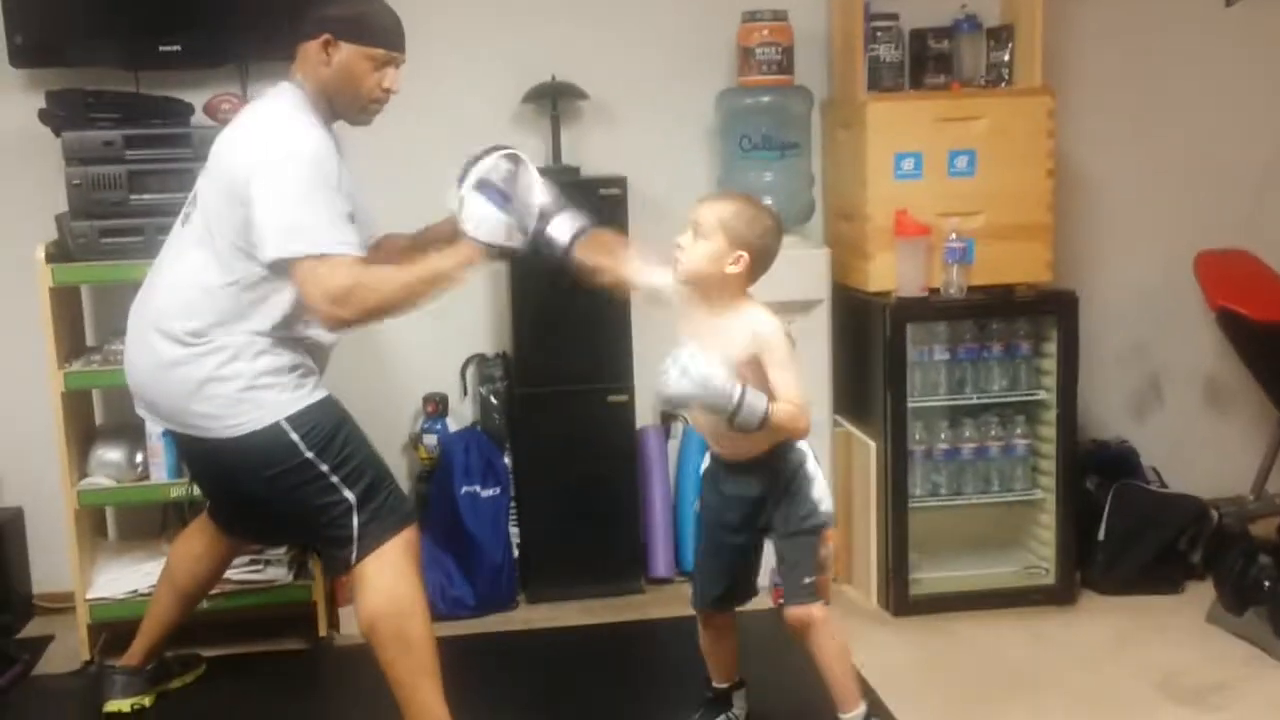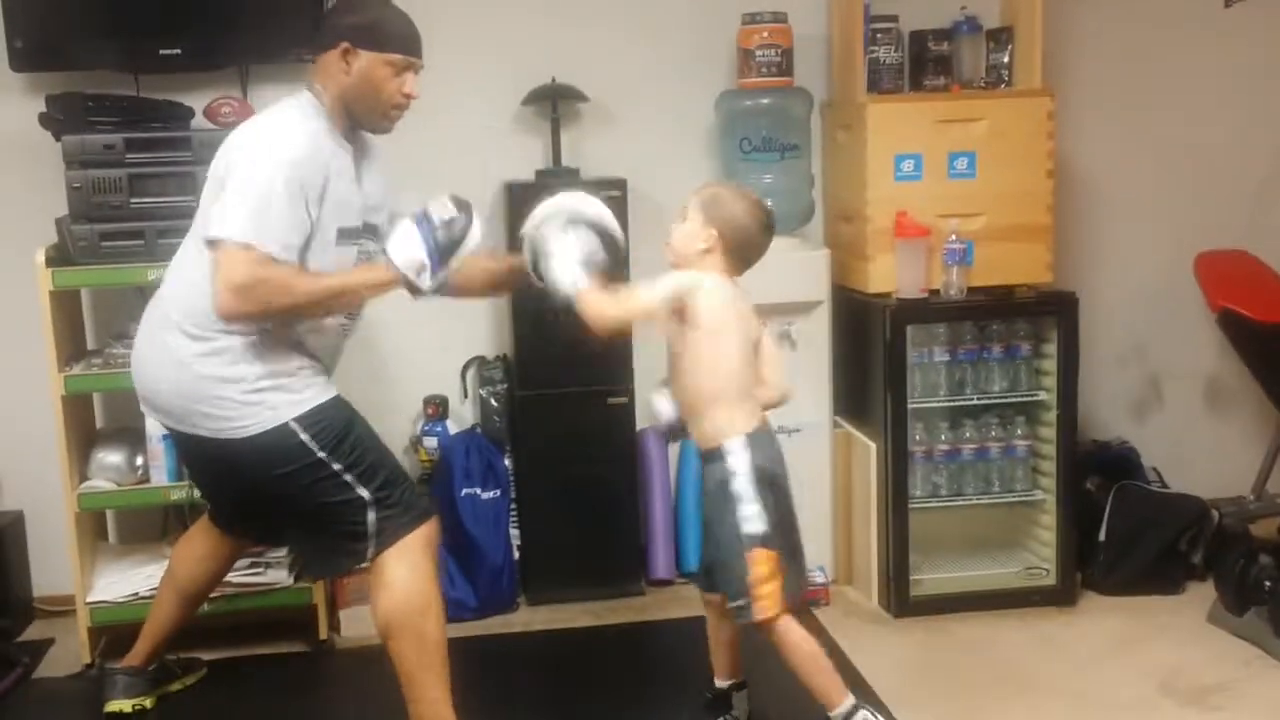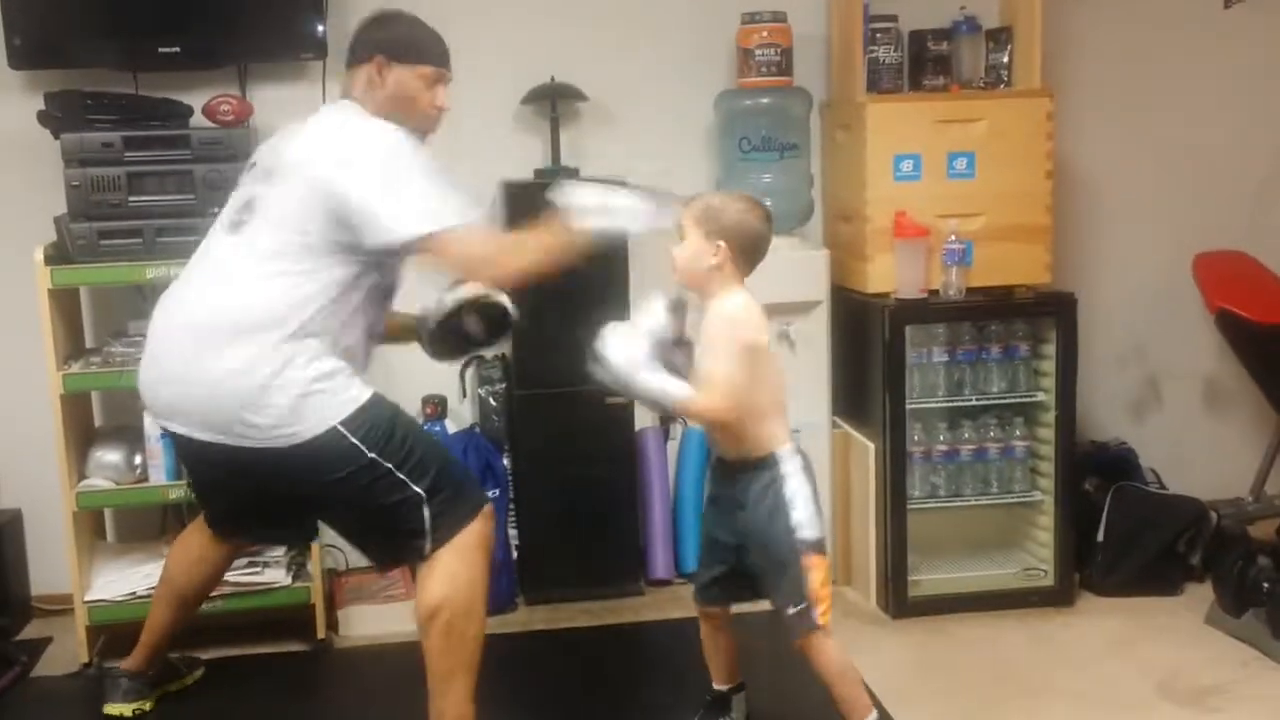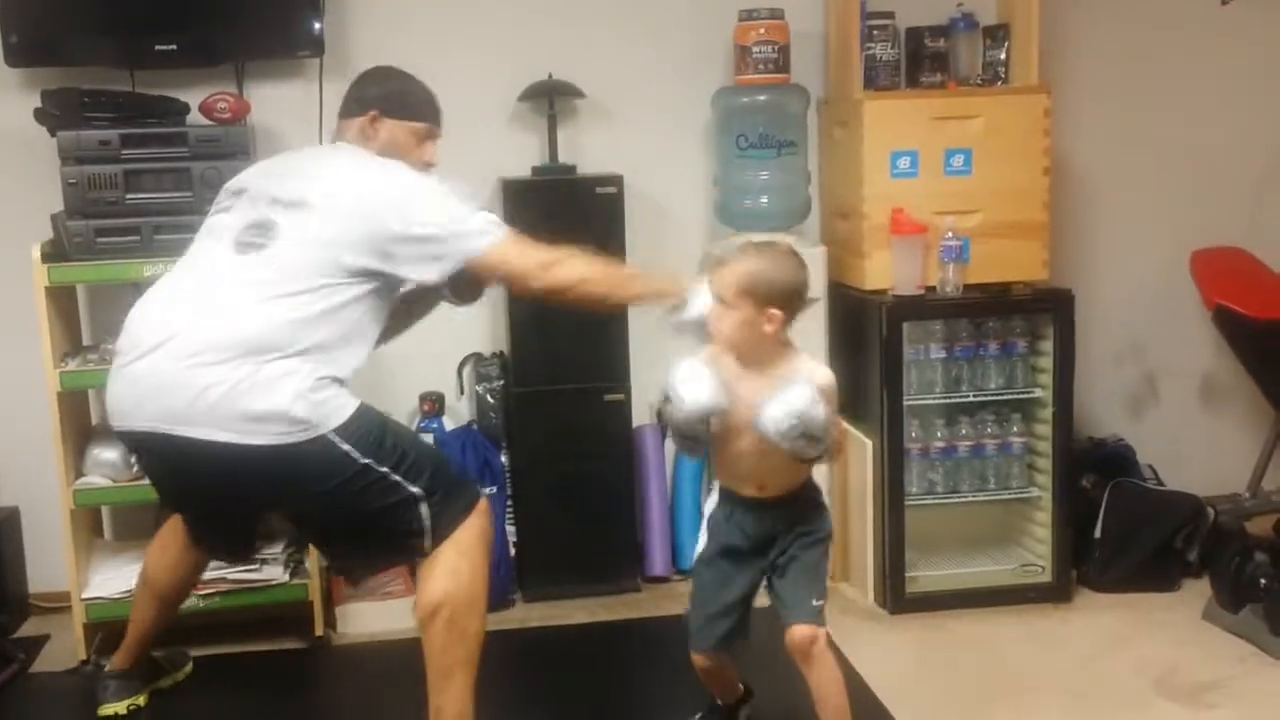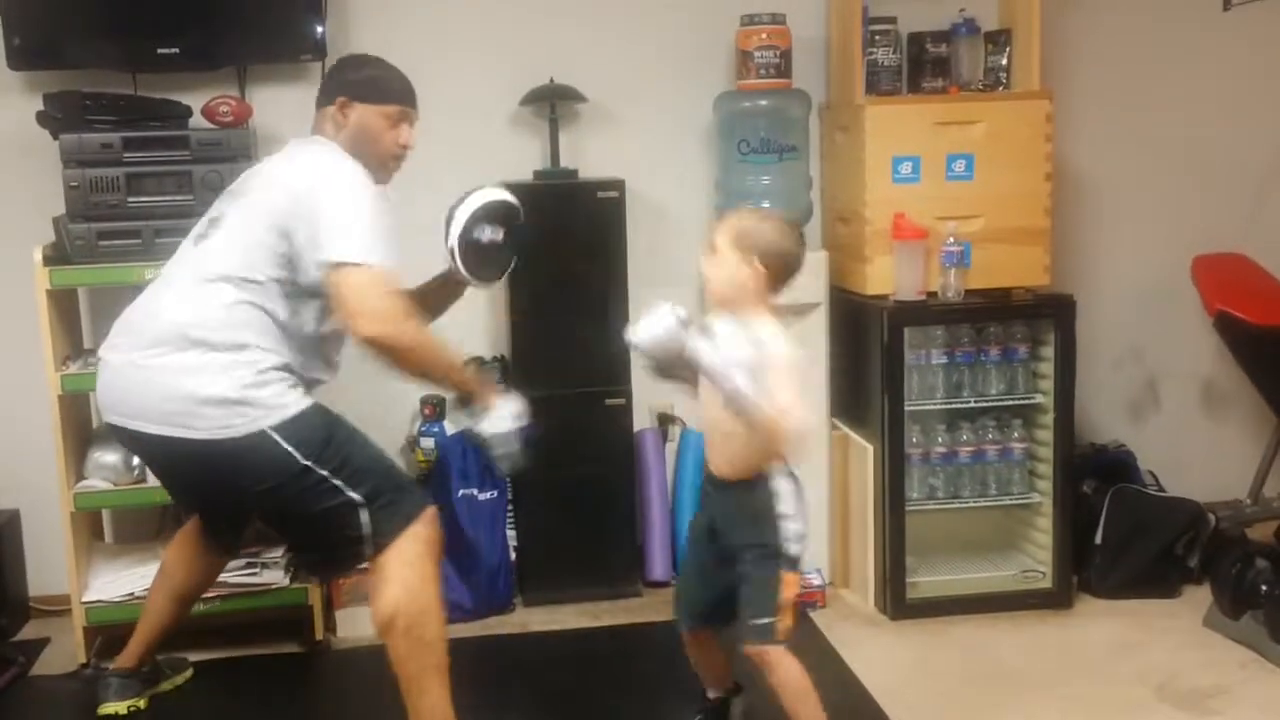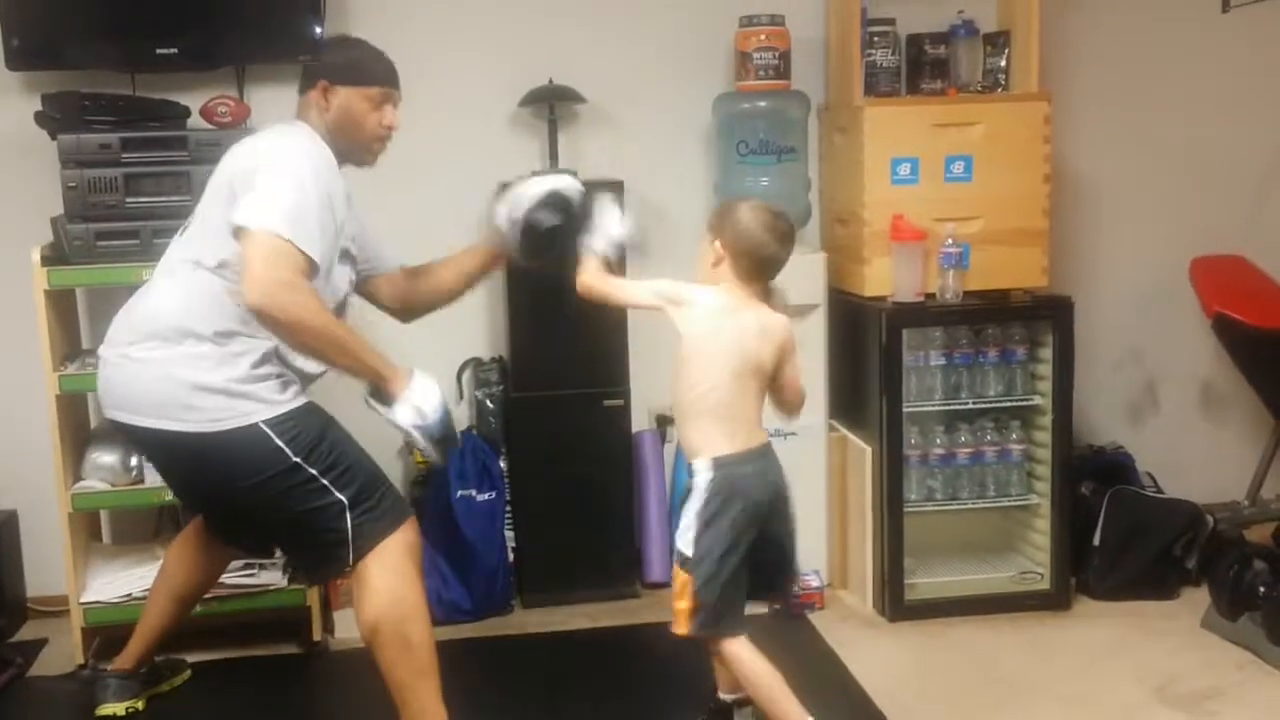
dt=0.2s
person 1, frame 1
left shoulder: (297, 131)
right shoulder: (290, 141)
left elbow: (358, 262)
right elbow: (341, 299)
left wrist: (457, 225)
right wrist: (475, 243)
left hip: (185, 365)
right hip: (228, 378)
left knee: (238, 516)
right knee: (386, 538)
person 1, frame 2
left shoulder: (350, 151)
right shoulder: (287, 145)
left elbow: (417, 263)
right elbow: (240, 292)
left wrist: (533, 263)
right wrist: (391, 270)
left hip: (191, 369)
right hip: (233, 377)
left knee: (240, 518)
right knee: (404, 533)
person 1, frame 3
left shoulder: (309, 143)
right shoulder: (370, 147)
right elbow: (494, 266)
left wrist: (419, 328)
right wrist: (588, 221)
left hip: (182, 373)
right hip: (264, 388)
left knee: (230, 521)
right knee: (461, 527)
person 1, frame 4
left shoulder: (265, 176)
right shoulder: (390, 191)
right elbow: (542, 271)
left wrist: (432, 290)
right wrist: (676, 291)
left hip: (141, 390)
right hip: (245, 406)
left knee: (204, 519)
right knee: (460, 526)
person 1, frame 5
left shoulder: (285, 175)
right shoulder: (337, 181)
left elbow: (320, 323)
right elbow: (378, 327)
left wrist: (460, 277)
right wrist: (482, 393)
left hip: (130, 382)
right hip: (211, 396)
left knee: (222, 520)
right knee: (407, 531)
person 1, frame 6
left shoulder: (309, 172)
right shoulder: (297, 160)
left elbow: (401, 296)
right elbow: (269, 292)
left wrist: (498, 243)
right wrist: (391, 379)
left hip: (142, 380)
right hip: (210, 391)
left knee: (228, 519)
right knee: (388, 541)
person 2, frame 1
left shoulder: (763, 328)
right shoulder: (683, 291)
left elbow: (797, 422)
right elbow: (610, 258)
left wrist: (728, 397)
right wrist: (553, 215)
left hip: (783, 476)
right hip: (725, 475)
left knee: (805, 612)
right knee: (711, 606)
person 2, frame 2
left shoulder: (689, 285)
right shoulder: (722, 295)
left elbow: (605, 317)
right elbow: (774, 390)
left wrist: (566, 262)
right wrist: (683, 404)
left hip: (740, 468)
right hip: (727, 466)
left knee: (768, 613)
right knee: (717, 596)
person 2, frame 3
left shoulder: (731, 313)
right shoulder: (726, 310)
left elbow: (719, 411)
left wrist: (643, 378)
right wrist: (659, 362)
left hip: (775, 480)
right hip: (730, 477)
left knee: (807, 625)
right knee: (710, 604)
person 2, frame 4
left shoulder: (814, 379)
right shoulder: (717, 361)
left elbow: (832, 447)
right elbow: (703, 432)
left wrist: (816, 441)
left hip: (798, 517)
right hip: (730, 516)
left knee: (805, 637)
right knee: (704, 653)
person 2, frame 5
left shoulder: (770, 345)
right shoulder: (714, 328)
left elbow: (781, 438)
left wrist: (727, 373)
right wrist: (673, 354)
left hip: (762, 502)
right hip: (715, 494)
left knee: (763, 643)
right knee: (695, 624)
person 2, frame 6
left shoulder: (687, 299)
right shoulder: (778, 327)
left elbow: (591, 285)
right elbow: (792, 401)
left wrist: (598, 242)
left hip: (717, 482)
right hip: (759, 471)
left knee: (718, 629)
right knee: (719, 609)
